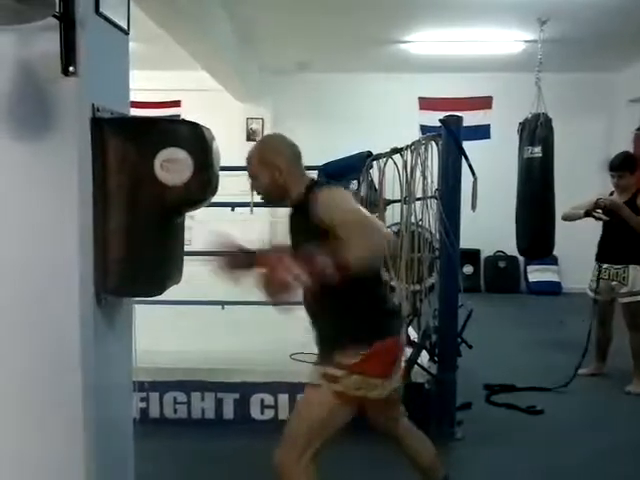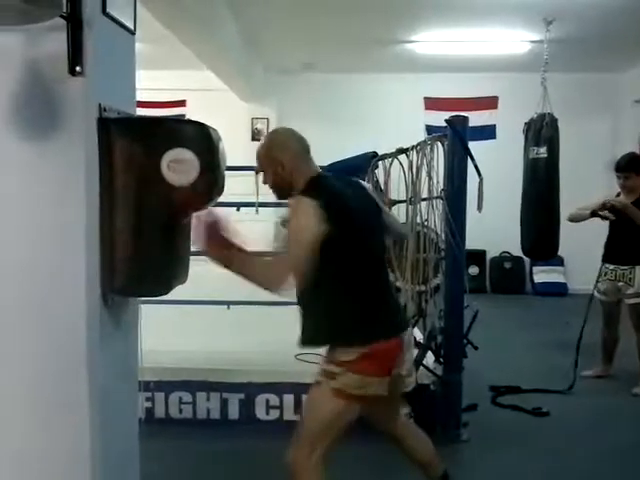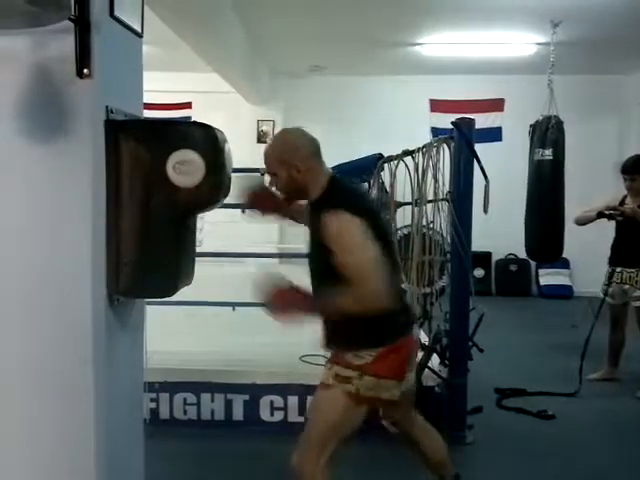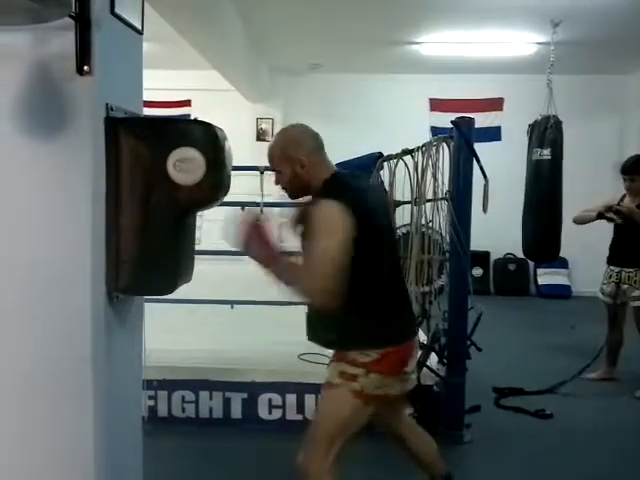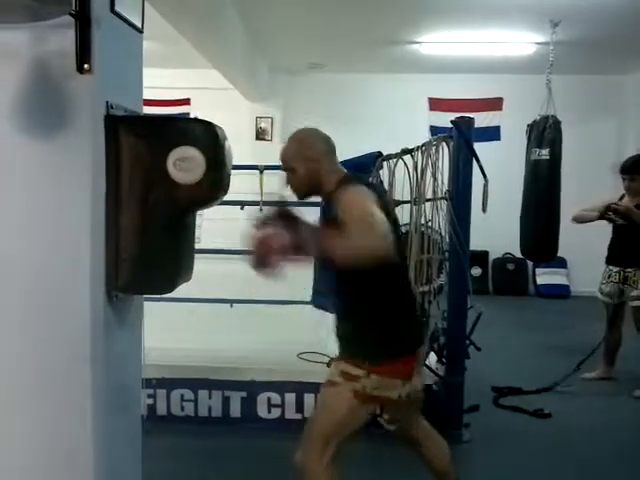
dt=0.2s
person 1, frame 1
left shoulder: (327, 200)
right shoulder: (306, 208)
left elbow: (375, 241)
right elbow: (295, 257)
left wrist: (315, 264)
right wrist: (256, 258)
left hip: (360, 351)
right hip: (377, 339)
right knee: (392, 422)
person 1, frame 2
left shoulder: (310, 206)
right shoulder: (355, 190)
left elbow: (277, 276)
right elbow: (394, 227)
left wrist: (225, 251)
left hip: (361, 348)
right hip: (392, 334)
right knee: (392, 421)
person 1, frame 3
left shoulder: (338, 217)
right shoulder: (336, 193)
left elbow: (375, 295)
left wrist: (306, 303)
right wrist: (278, 206)
left hip: (369, 351)
right hip: (393, 339)
right knee: (407, 420)
person 1, frame 4
left shoulder: (330, 208)
right shoulder: (362, 188)
left elbow: (321, 291)
left wrist: (268, 255)
right wrist: (307, 222)
left hip: (371, 349)
right hip: (395, 337)
right knee: (396, 421)
person 1, frame 5
left shoulder: (352, 196)
right shoulder: (344, 195)
left elbow: (376, 243)
right elbow: (344, 242)
left wrist: (305, 240)
right wrist: (295, 226)
left hip: (377, 352)
right hip: (400, 341)
right knee: (412, 425)
person 2, frame 1
right shoulder: (605, 197)
right elbow: (566, 215)
left wrist: (620, 208)
right wrist: (588, 212)
right hip: (603, 265)
right knee: (602, 319)
right ankle: (599, 364)
person 2, frame 2
right shoulder: (612, 198)
right elbow: (572, 216)
right wrist: (594, 212)
right hip: (609, 267)
right knee: (609, 320)
right ankle: (605, 366)
person 2, frame 3
right shoulder: (618, 201)
right elbow: (579, 219)
right wrist: (601, 213)
right hip: (616, 269)
right knee: (615, 323)
right ankle: (611, 369)
person 2, frame 4
right shoulder: (616, 201)
right elbow: (577, 218)
right wrist: (599, 214)
right hip: (615, 269)
right knee: (614, 322)
right ankle: (609, 368)
person 2, frame 5
right shoulder: (615, 201)
right elbow: (577, 217)
right wrist: (601, 215)
right hip: (613, 268)
right knee: (612, 321)
right ankle: (607, 368)
